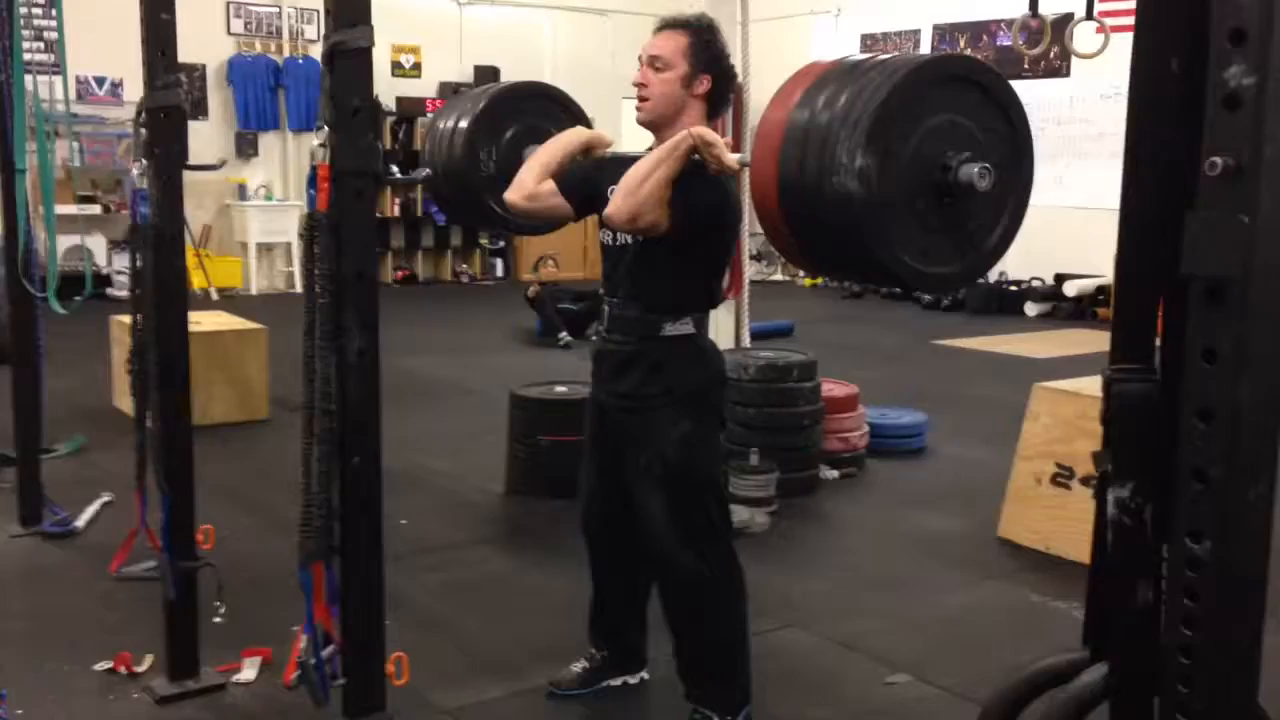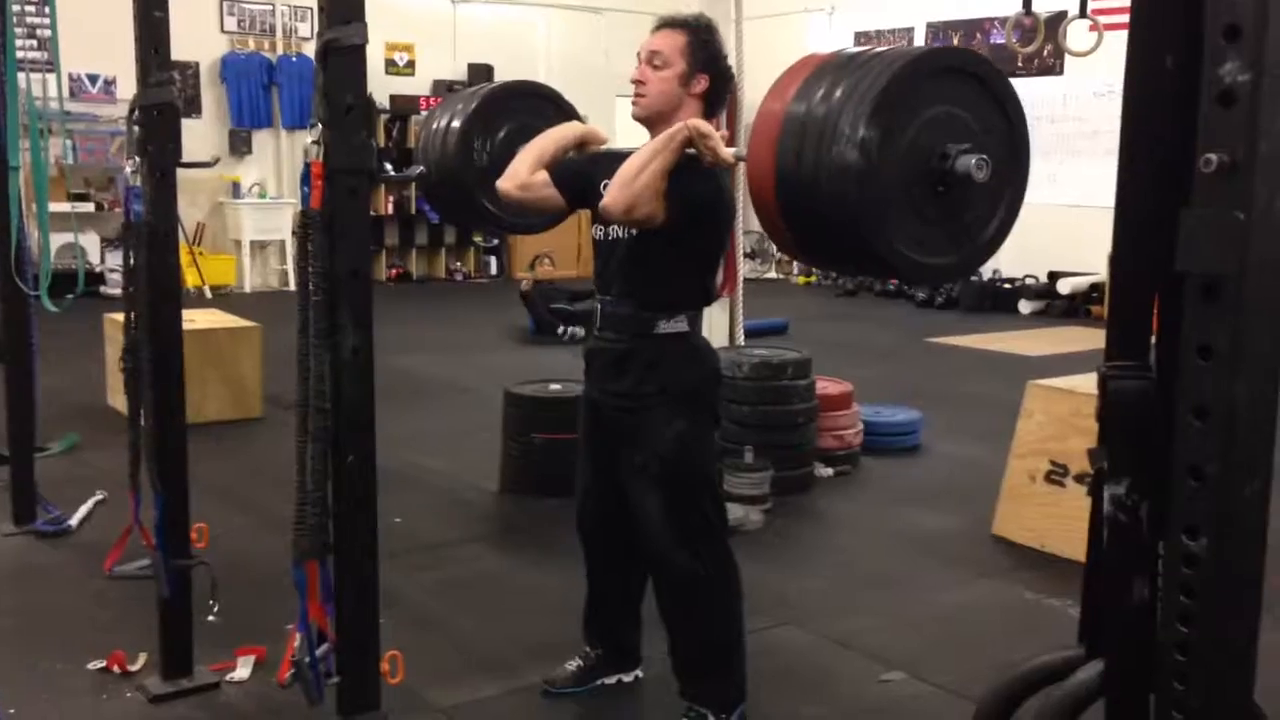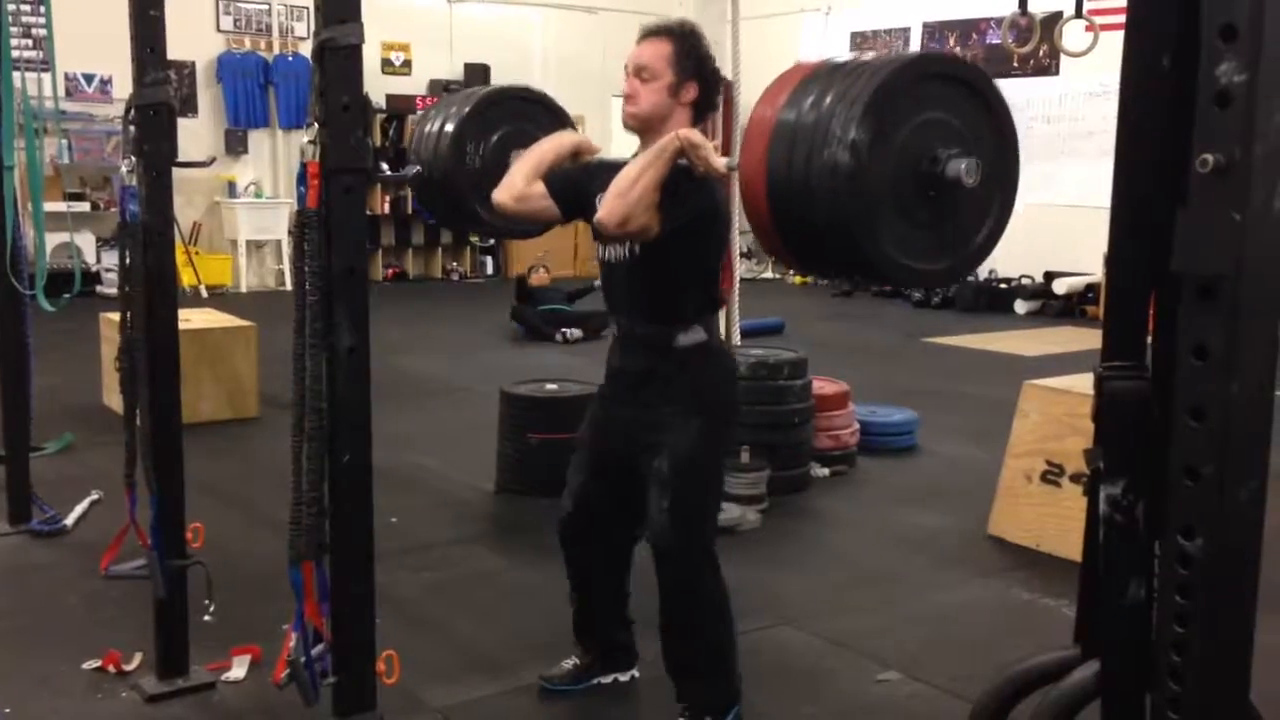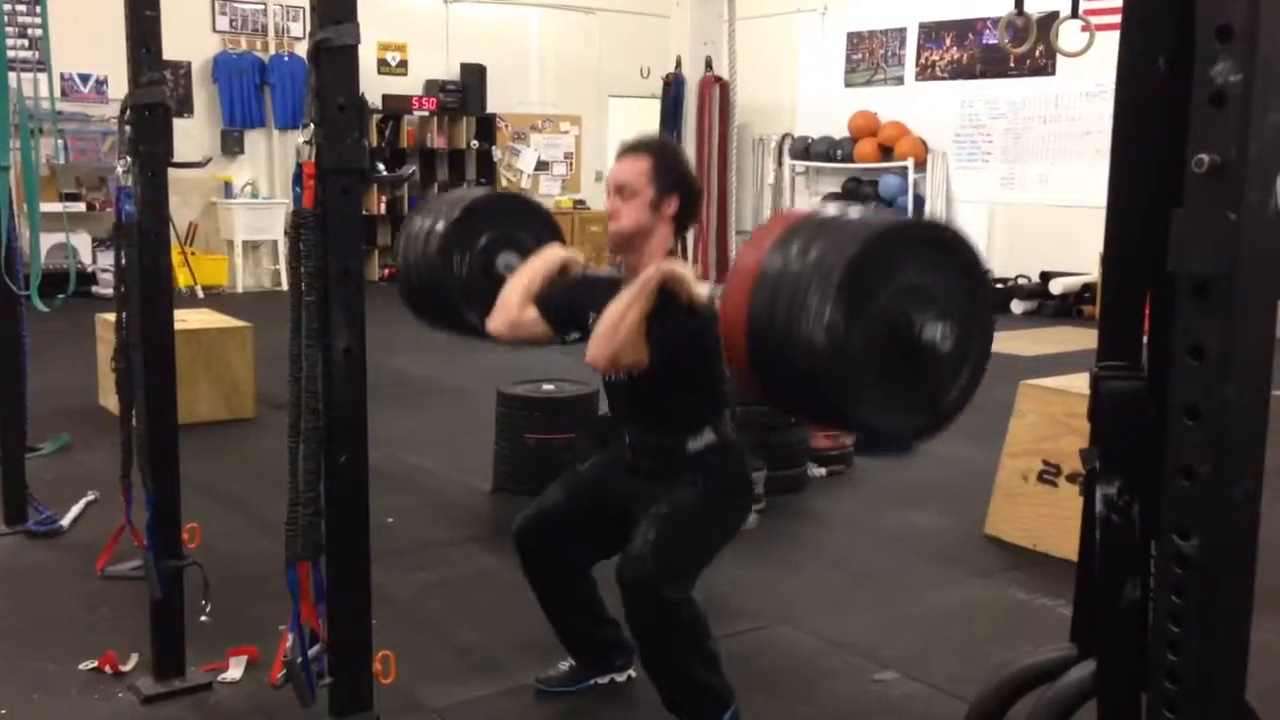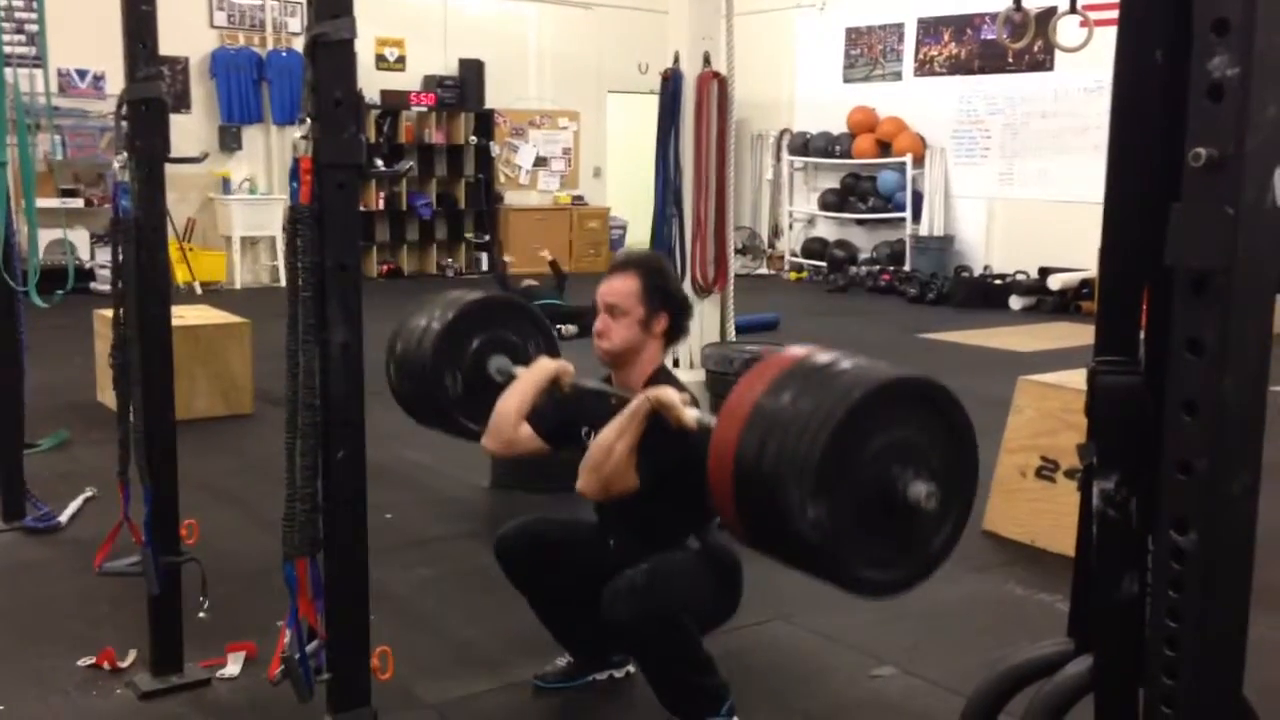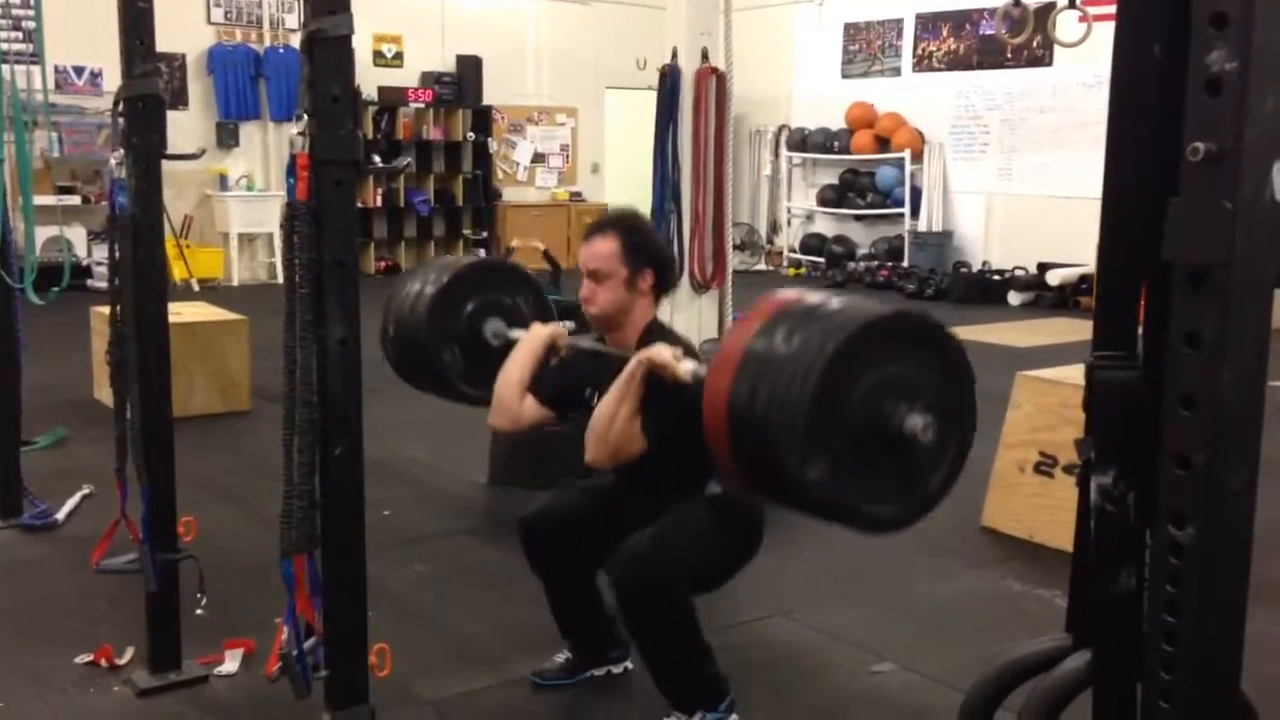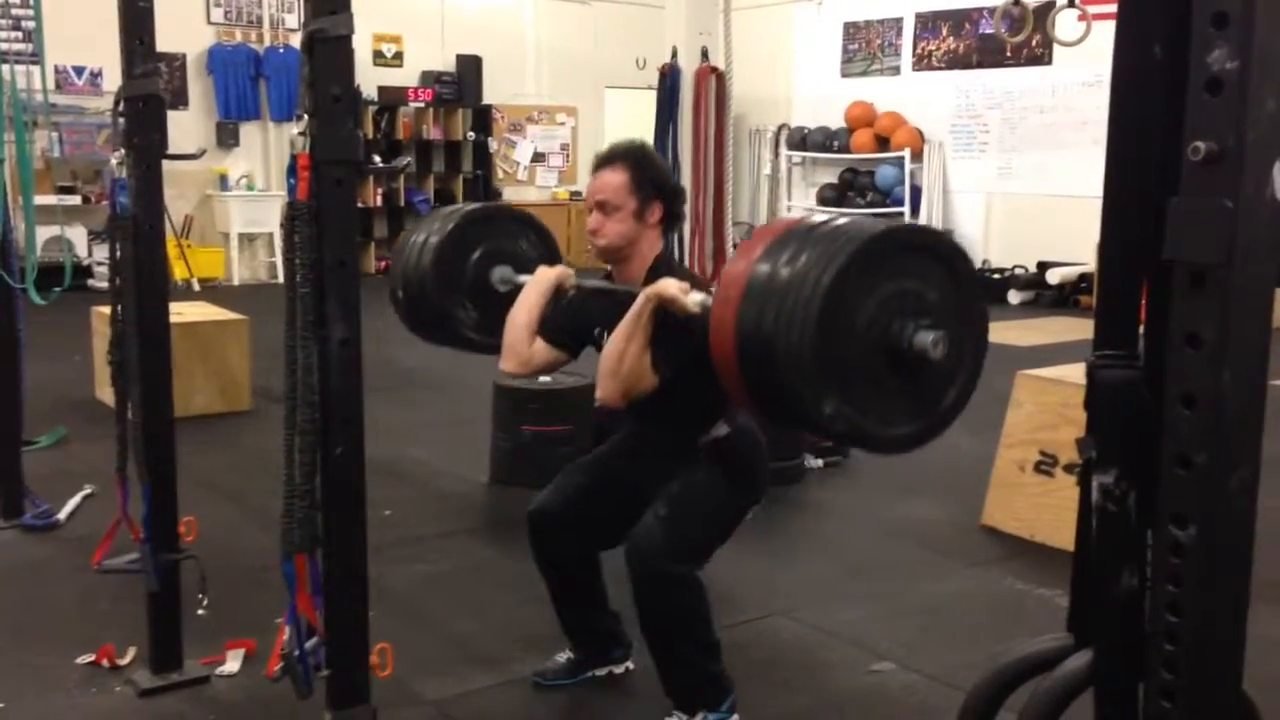
dt=0.4s
person 1, frame 1
left shoulder: (703, 180)
right shoulder: (624, 167)
left elbow: (625, 214)
right elbow: (523, 196)
left wrist: (684, 142)
right wrist: (576, 137)
left hip: (674, 377)
right hip: (616, 368)
left knee: (688, 546)
right knee: (608, 526)
right ankle: (617, 655)
person 1, frame 2
left shoulder: (698, 175)
right shoulder: (618, 161)
left elbow: (621, 205)
right elbow: (515, 185)
left wrist: (678, 135)
right wrist: (569, 132)
left hip: (668, 374)
right hip: (609, 367)
left knee: (684, 545)
right knee: (604, 525)
right ankle: (611, 652)
person 1, frame 3
left shoulder: (692, 184)
right shoulder: (610, 173)
left elbow: (614, 219)
right elbow: (509, 196)
left wrist: (671, 147)
right wrist: (563, 142)
left hip: (688, 383)
right hip: (628, 375)
left knee: (678, 544)
right knee: (586, 522)
right ankle: (607, 655)
person 1, frame 4
left shoulder: (680, 301)
right shoulder: (599, 290)
left elbow: (603, 356)
right elbow: (503, 323)
left wrist: (656, 278)
right wrist: (550, 259)
left hip: (701, 474)
right hip: (633, 460)
left knee: (647, 573)
right knee: (540, 533)
right ankle: (602, 655)
person 1, frame 5
left shoulder: (671, 418)
right shoulder: (591, 401)
left elbow: (593, 485)
right elbow: (499, 441)
left wrist: (643, 407)
right wrist: (541, 370)
left hip: (694, 566)
left knee: (633, 601)
right knee: (520, 546)
right ankle: (601, 653)
person 1, frame 6
left shoulder: (669, 366)
right shoulder: (589, 360)
left elbow: (601, 454)
right elbow: (505, 416)
left wrist: (639, 369)
right wrist: (537, 338)
left hip: (715, 512)
left knee: (637, 566)
right knee: (544, 525)
right ankle: (599, 648)
person 1, frame 7
left shoulder: (679, 302)
right shoulder: (595, 297)
left elbow: (613, 390)
right elbow: (516, 360)
left wrist: (649, 302)
right wrist: (544, 280)
left hip: (716, 456)
right hip: (649, 443)
left knee: (655, 550)
right knee: (552, 518)
right ankle: (601, 649)
